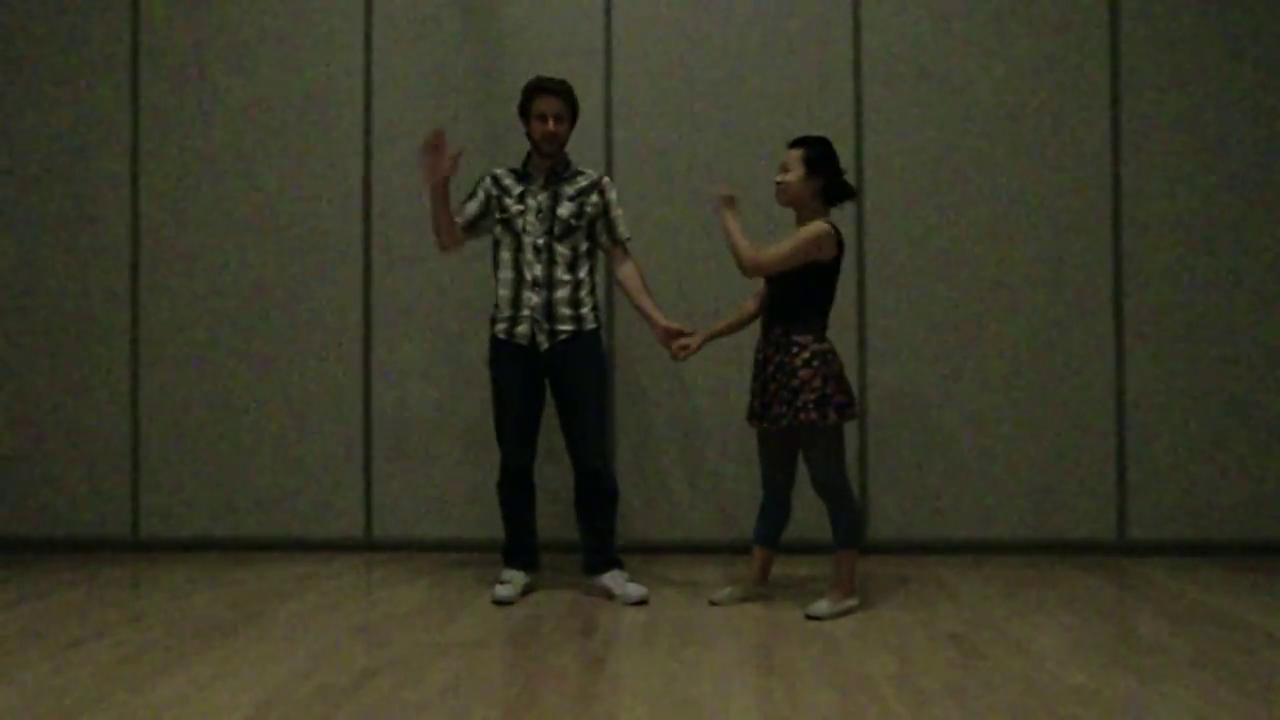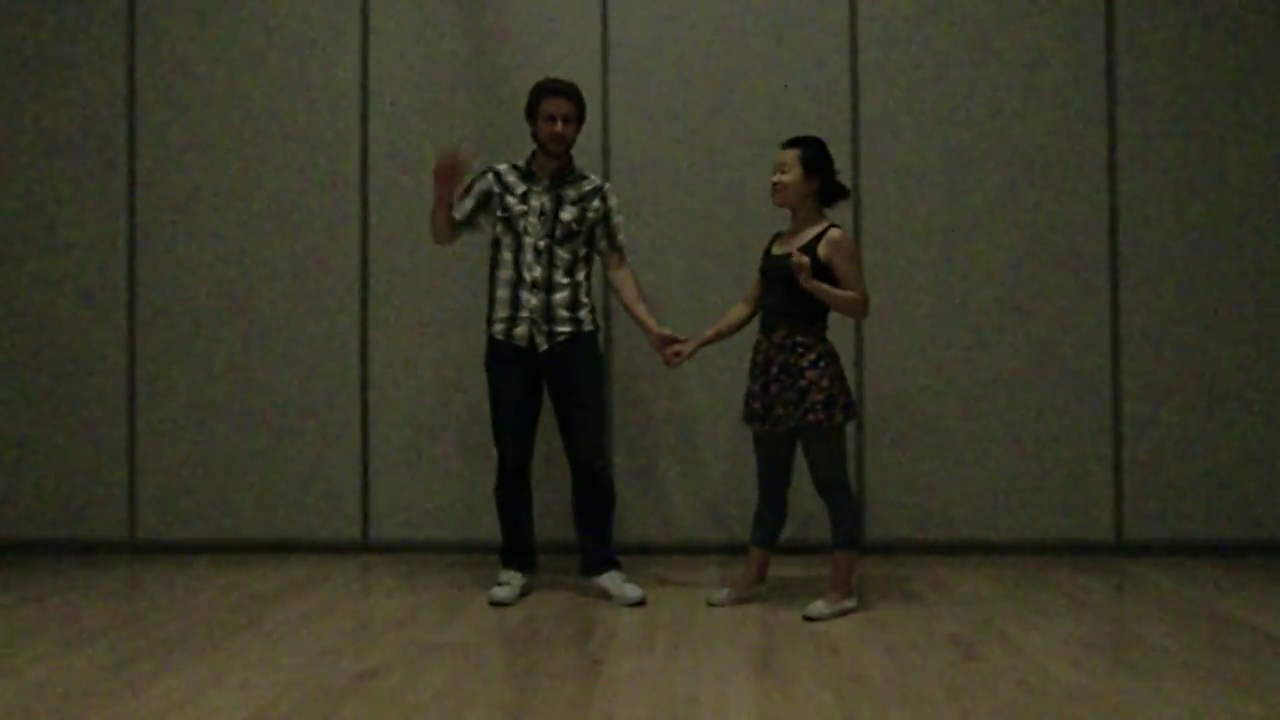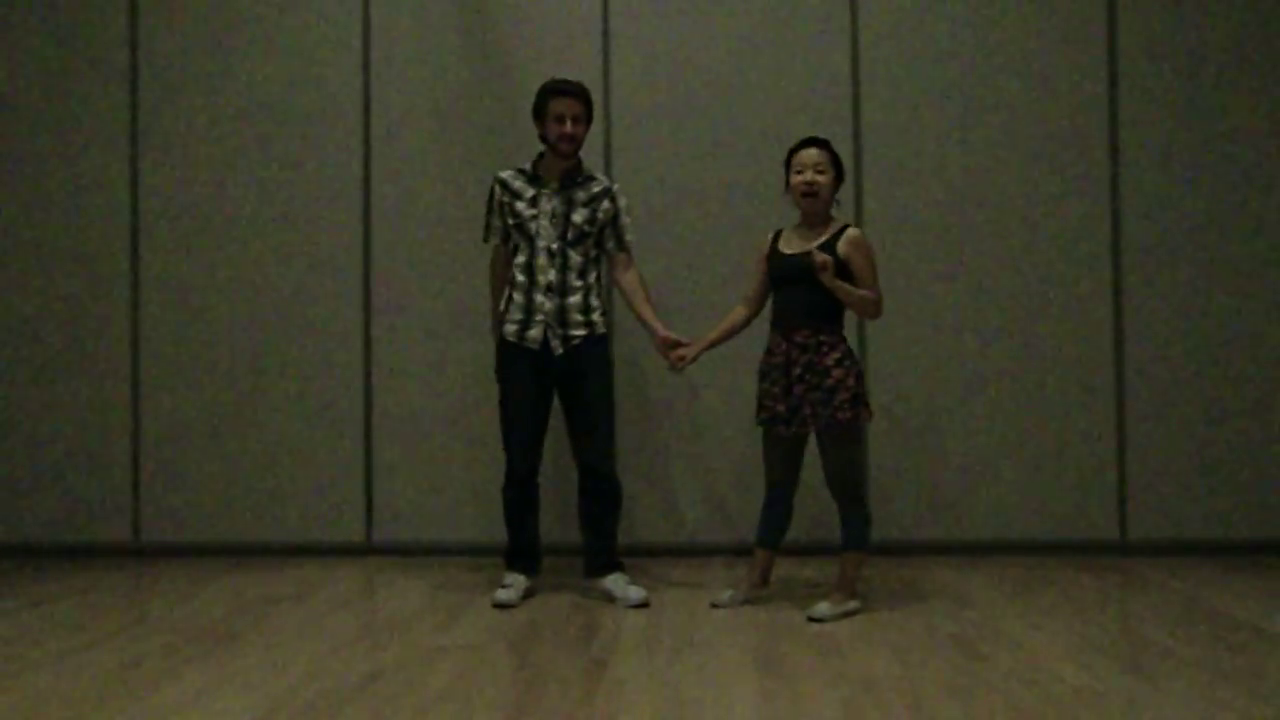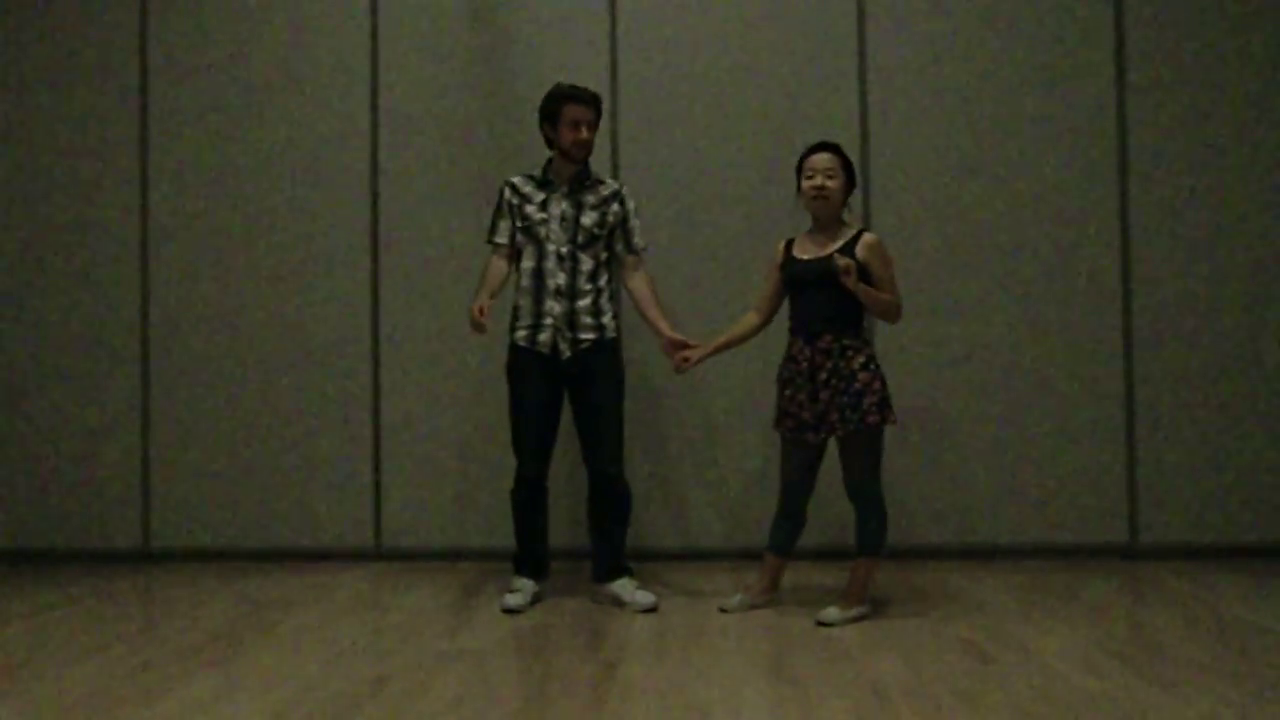
dt=0.5s
person 1, frame 1
left shoulder: (594, 188)
right shoulder: (496, 185)
left elbow: (620, 259)
right elbow: (448, 239)
left wrist: (656, 318)
right wrist: (438, 185)
left hip: (576, 338)
right hip: (512, 340)
left knee: (591, 457)
right knee: (515, 458)
left ankle: (603, 566)
right ankle: (518, 565)
person 1, frame 2
left shoulder: (595, 192)
right shoulder: (498, 181)
left elbow: (616, 264)
right elbow: (444, 234)
left wrist: (651, 326)
right wrist: (444, 189)
left hip: (574, 340)
right hip: (510, 340)
left knee: (589, 459)
right knee: (512, 460)
left ankle: (601, 566)
right ankle: (516, 566)
person 1, frame 3
left shoulder: (604, 194)
right shoulder: (507, 186)
left elbow: (622, 267)
right elbow: (500, 265)
left wrist: (656, 329)
right wrist: (495, 331)
left hip: (585, 343)
right hip: (523, 343)
left knee: (597, 462)
right knee: (521, 462)
left ankle: (604, 568)
right ankle: (520, 568)
person 1, frame 4
left shoulder: (614, 197)
right shoulder: (517, 192)
left elbow: (632, 269)
right elbow: (502, 256)
left wrist: (664, 331)
right wrist: (482, 296)
left hip: (596, 347)
right hip: (532, 347)
left knee: (607, 466)
right knee: (530, 467)
left ankle: (612, 574)
right ankle: (529, 574)
person 2, frame 1
left shoulder: (822, 235)
right shoulder: (793, 237)
left elbow: (751, 264)
right elbow: (758, 301)
left wrist: (728, 215)
right wrist: (702, 337)
left hip: (808, 366)
right hip: (774, 364)
left knee: (829, 480)
right knee: (775, 481)
left ankle: (845, 588)
right ankle: (756, 577)
person 2, frame 2
left shoulder: (833, 240)
right shoulder: (775, 243)
left elbow: (859, 305)
right elbow: (748, 306)
left wrist: (811, 283)
right wrist: (695, 344)
left hip: (811, 365)
right hip: (769, 365)
left knee: (830, 480)
right knee: (771, 482)
left ankle: (842, 589)
right ankle: (753, 578)
person 2, frame 3
left shoulder: (848, 239)
right shoulder: (774, 244)
left elbow: (874, 307)
right elbow: (749, 307)
left wrist: (832, 280)
right wrist: (698, 347)
left hip: (830, 365)
right hip: (781, 367)
left knee: (844, 482)
right knee: (778, 483)
left ankle: (847, 590)
right ankle: (757, 580)
person 2, frame 4
left shoulder: (865, 244)
right shoulder: (787, 251)
left elbow: (893, 311)
right elbow: (760, 315)
left wrist: (855, 285)
right wrist: (704, 351)
left hip: (852, 371)
right hip: (800, 373)
left knee: (862, 487)
right knee: (793, 487)
left ankle: (857, 594)
right ankle: (766, 585)
